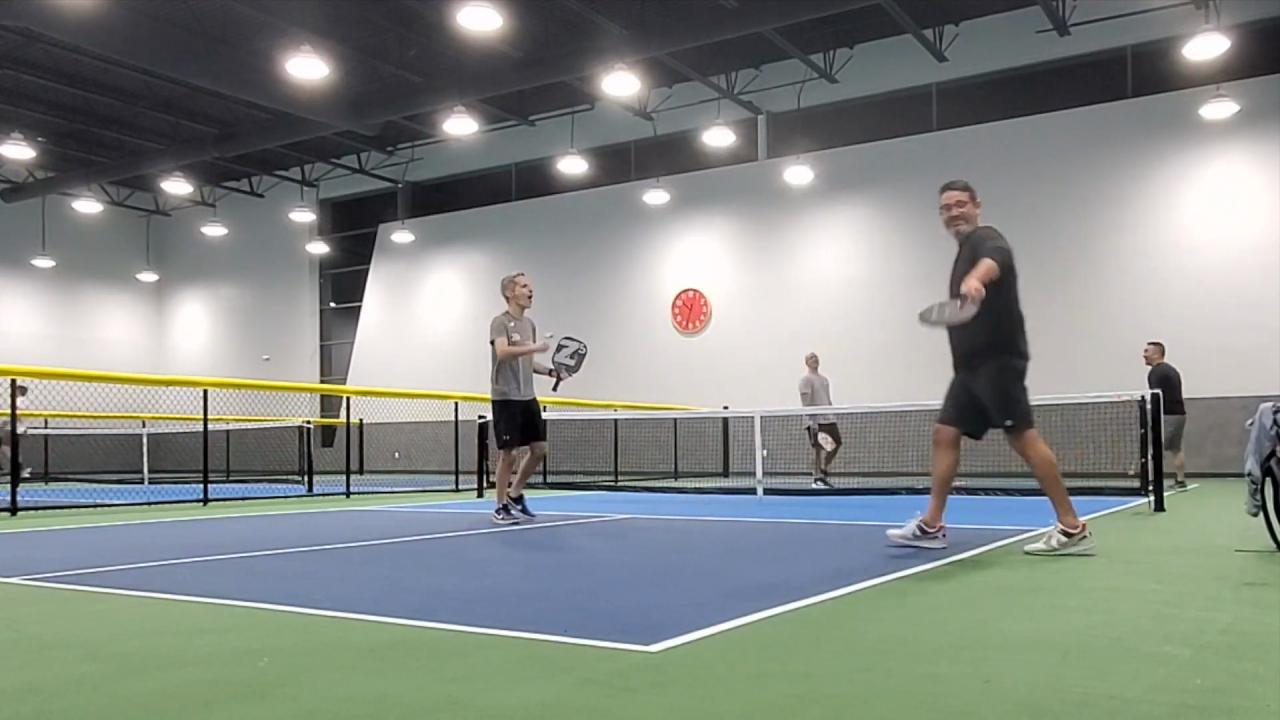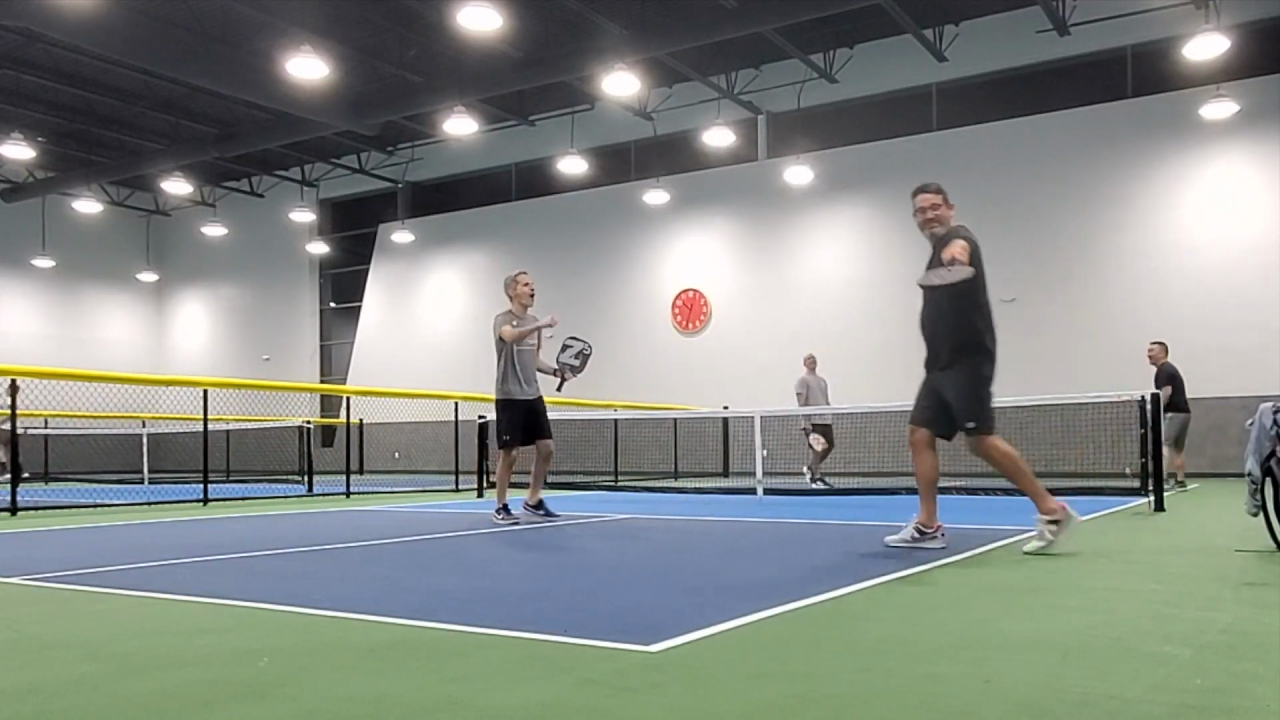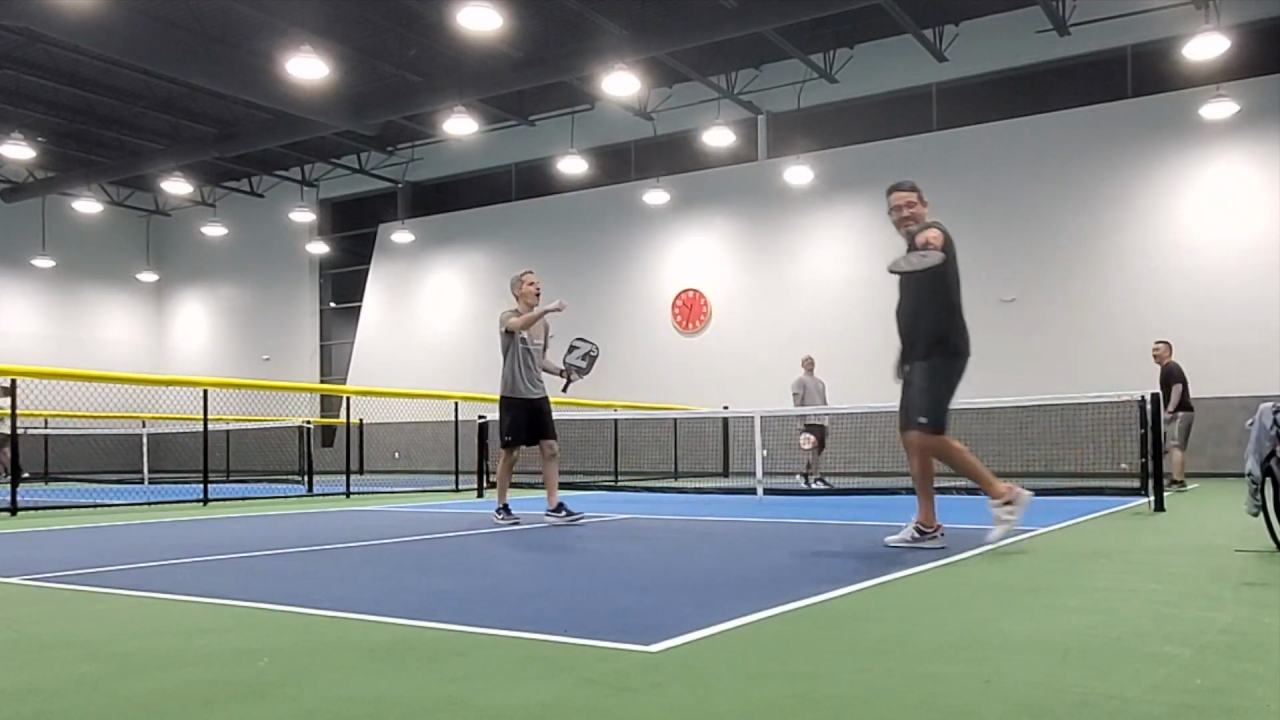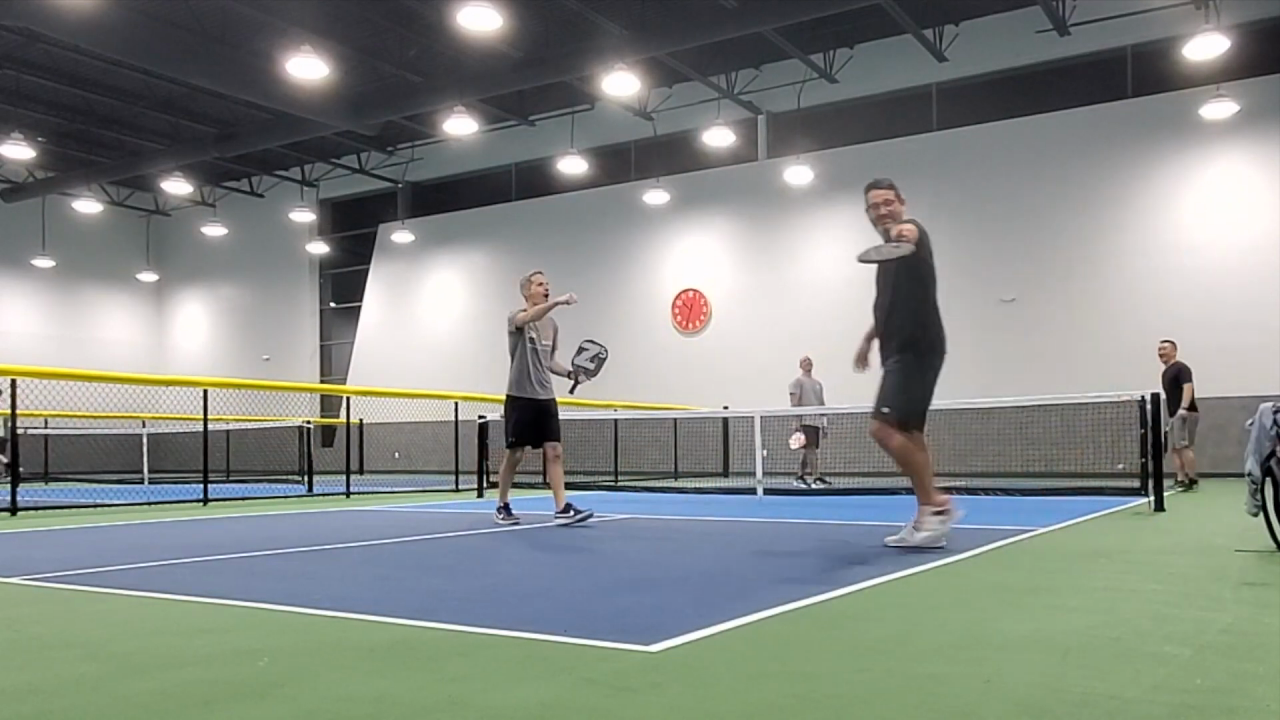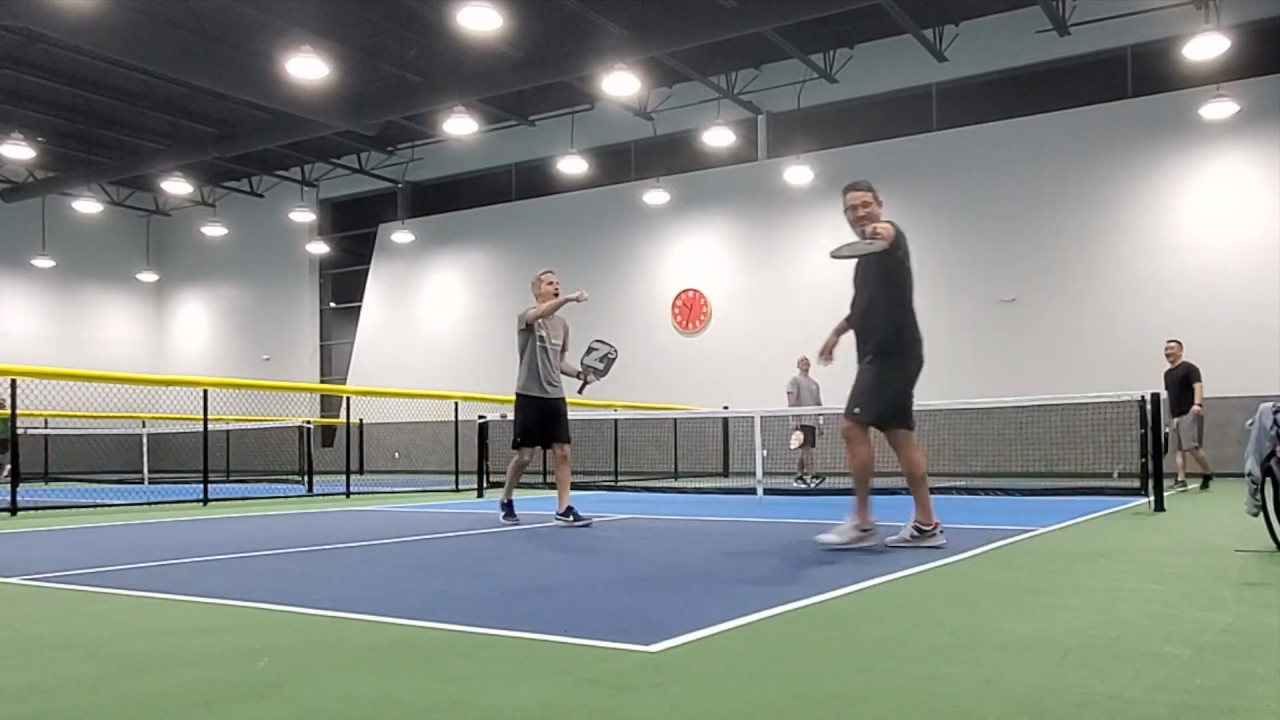
dt=0.1s
person 1, frame 1
left shoulder: (984, 239)
right shoulder: (965, 252)
left elbow: (995, 259)
left wrist: (975, 280)
left hip: (999, 357)
right hip: (974, 361)
left knee: (1023, 437)
right knee: (944, 435)
left ankle: (1072, 528)
right ankle: (931, 525)
person 1, frame 2
left shoulder: (957, 240)
right shoulder: (937, 257)
left elbow: (961, 245)
left wrist: (957, 249)
left hip: (966, 358)
right hip: (944, 361)
left knee: (981, 440)
right knee: (919, 436)
left ankle: (1053, 513)
right ankle: (927, 525)
person 1, frame 3
left shoulder: (932, 236)
right shoulder: (913, 254)
left elbow: (933, 235)
left wrist: (929, 236)
right wrist: (904, 353)
left hip: (940, 354)
right hip: (920, 356)
left knee: (924, 435)
right knee: (911, 438)
left ankle: (1003, 493)
right ankle: (927, 525)
person 1, frame 4
left shoulder: (910, 236)
right shoulder: (893, 253)
left elbow: (911, 231)
left wrist: (906, 231)
right wrist: (869, 339)
left hip: (917, 351)
right hip: (905, 352)
left knee: (884, 426)
right knee: (909, 432)
left ankle: (937, 503)
right ankle: (926, 521)
person 1, frame 5
left shoulder: (886, 238)
right shoulder: (871, 253)
left elbow: (886, 232)
left wrist: (881, 230)
right wrist: (837, 332)
left hip: (892, 352)
right hip: (886, 354)
left knee: (853, 426)
right knee: (900, 434)
left ankle: (861, 523)
right ankle: (925, 524)
person 2, frame 1
left shoulder: (529, 324)
right shoulder: (500, 322)
right elbow: (503, 352)
left wrist: (550, 371)
right wrist: (533, 348)
left hip: (528, 397)
right hip: (506, 398)
left knee: (539, 449)
right knee: (508, 453)
left ankle: (515, 493)
right ankle: (501, 506)
person 2, frame 2
left shoulder: (534, 324)
right shoulder: (502, 320)
right elbow: (511, 337)
left wrist: (555, 371)
right wrist: (540, 325)
left hip: (533, 396)
right hip: (509, 397)
left knee: (546, 447)
right knee: (509, 453)
left ankle: (533, 500)
right ankle: (501, 507)
person 2, frame 3
left shoulder: (542, 325)
right shoulder: (508, 317)
right elbow: (521, 324)
left wrist: (561, 372)
right wrist: (548, 309)
left hip: (538, 396)
right hip: (513, 396)
left knee: (550, 449)
right knee: (510, 453)
left ankle: (554, 506)
right ankle: (501, 507)
person 2, frame 4
left shoulder: (552, 324)
right shoulder: (516, 318)
right elbow: (531, 316)
left wrist: (569, 373)
right wrist: (558, 301)
left hip: (545, 397)
right hip: (520, 396)
left knee: (555, 452)
right knee: (514, 454)
left ankle: (562, 507)
right ankle: (502, 505)
person 2, frame 5
left shoulder: (562, 324)
right shoulder: (527, 317)
right elbow: (541, 312)
left wrist: (579, 373)
right wrist: (569, 299)
left hip: (555, 397)
right hip: (529, 396)
left knee: (563, 453)
right knee: (524, 455)
left ankle: (564, 509)
right ankle: (506, 500)
